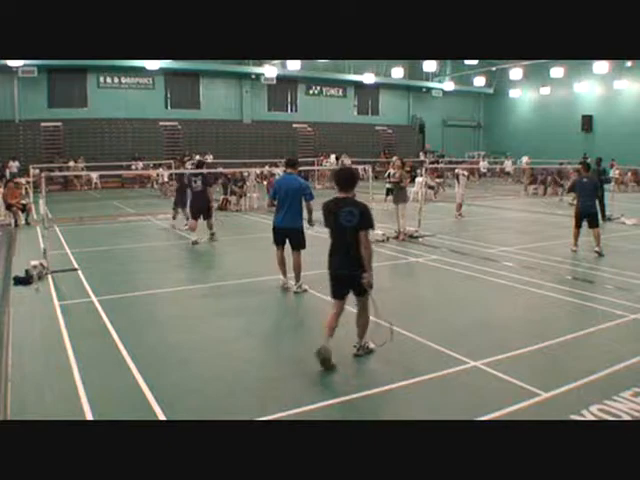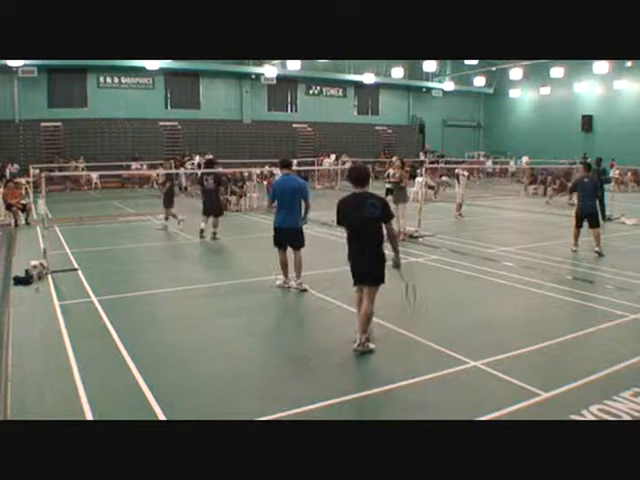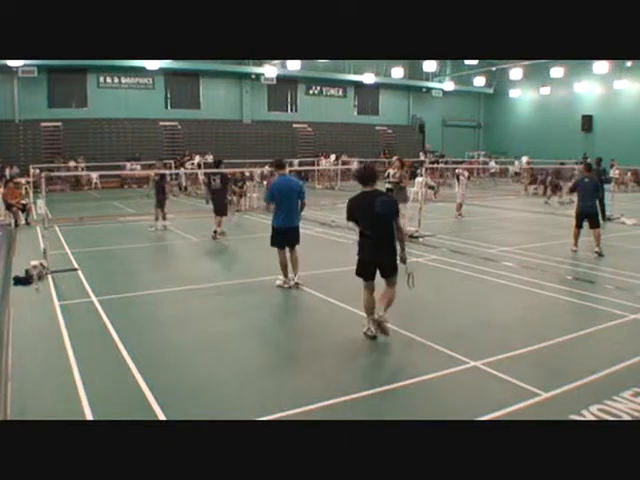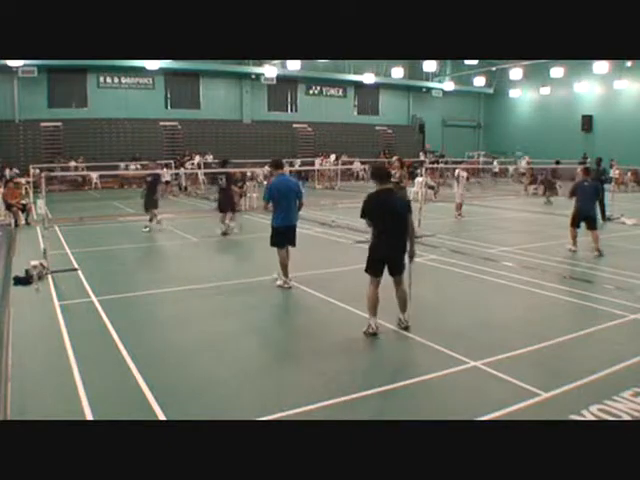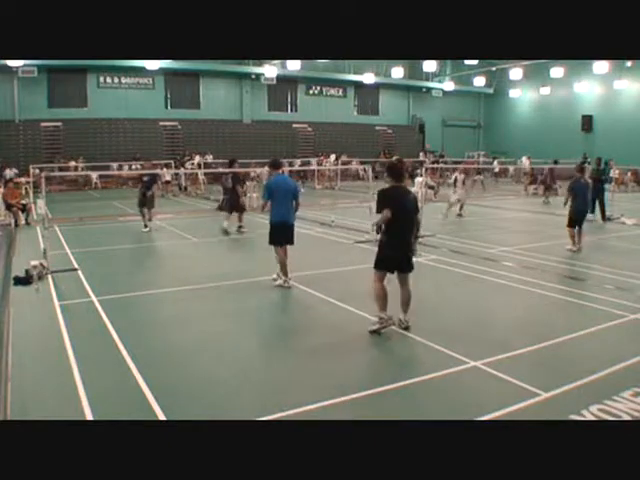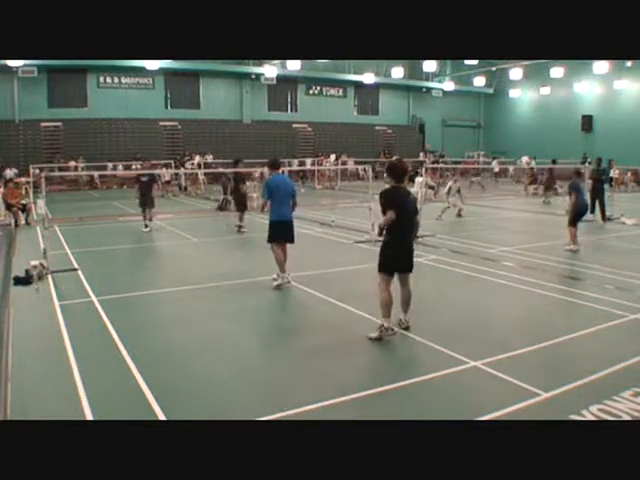
dt=0.3s
person 1, frame 1
left shoulder: (328, 207)
right shoulder: (360, 209)
right elbow: (365, 242)
right wrist: (368, 271)
left hip: (336, 265)
right hip: (356, 266)
left knee: (337, 308)
right knee: (363, 305)
left ankle: (325, 344)
right ankle: (361, 345)
person 1, frame 2
left shoulder: (343, 203)
right shoulder: (379, 202)
left elbow: (346, 228)
right elbow: (391, 232)
right wrist: (397, 254)
left hip: (355, 255)
right hip: (374, 256)
left knee: (360, 292)
right knee: (369, 297)
left ankle: (363, 332)
right ankle: (361, 341)
person 1, frame 3
left shoulder: (354, 202)
right shoulder: (389, 200)
left elbow: (357, 225)
right elbow: (398, 228)
right wrist: (403, 250)
left hip: (366, 251)
right hip: (387, 251)
left knee: (368, 289)
right knee: (391, 286)
left ankle: (371, 325)
right ankle: (382, 315)
person 1, frame 4
left shoulder: (372, 198)
right shoulder: (402, 197)
left elbow: (369, 223)
right elbow: (410, 225)
right wrist: (412, 247)
left hip: (379, 246)
right hip: (398, 247)
left knee: (373, 285)
right knee: (399, 283)
left ankle: (372, 323)
right ankle: (403, 318)
person 1, frame 5
left shoulder: (385, 193)
right shoulder: (411, 195)
left elbow: (387, 215)
right elbow: (417, 222)
left wrist: (378, 224)
right wrist: (413, 242)
left hip: (389, 243)
right hip: (406, 245)
left knee: (378, 279)
right knee: (404, 282)
left ankle: (383, 317)
right ankle: (404, 319)
person 1, frame 6
left shoulder: (387, 193)
right shoulder: (410, 195)
left elbow: (391, 216)
right elbow: (416, 222)
left wrist: (381, 226)
left hip: (392, 245)
right hip: (407, 245)
left knee: (383, 285)
right knee: (405, 282)
left ankle: (386, 326)
right ankle: (404, 319)
person 2, frame 1
left shoulder: (278, 182)
right shoulder: (302, 184)
left elbow: (270, 203)
right elbow: (309, 206)
right wrist: (310, 219)
left hip: (279, 222)
right hip: (295, 223)
left knee: (280, 249)
right knee: (296, 252)
left ankle: (284, 279)
right ankle: (298, 284)
person 2, frame 2
left shoulder: (276, 184)
right shoulder: (301, 183)
left elbow: (270, 204)
right elbow: (307, 204)
right wrist: (304, 217)
left hip: (280, 223)
right hip: (295, 222)
left knee: (282, 251)
right knee: (297, 251)
left ankle: (286, 280)
right ankle: (298, 281)
person 2, frame 3
left shoulder: (273, 185)
right shoulder: (297, 183)
left elbow: (268, 206)
right elbow: (303, 203)
left wrist: (269, 205)
left hip: (279, 223)
right hip: (293, 222)
left knee: (281, 251)
right knee: (293, 249)
left ankle: (286, 280)
right ankle: (296, 276)
person 2, frame 4
left shoulder: (272, 184)
right shoulder: (294, 182)
left elbow: (266, 205)
right elbow: (301, 203)
left wrist: (267, 207)
left hip: (278, 221)
right hip: (291, 221)
left knee: (281, 250)
right knee: (286, 248)
left ankle: (286, 280)
right ankle: (284, 273)
person 2, frame 5
left shoulder: (270, 182)
right shoulder: (292, 182)
left elbow: (265, 203)
right elbow: (297, 203)
left wrist: (263, 208)
left hip: (277, 219)
right hip: (289, 219)
left knee: (279, 248)
right knee: (284, 247)
left ankle: (286, 279)
right ankle: (282, 273)
person 2, frame 6
left shoulder: (270, 181)
right shoulder: (288, 180)
left elbow: (266, 201)
right elbow: (294, 202)
left wrist: (262, 209)
left hip: (276, 218)
right hip: (288, 218)
left knee: (275, 246)
right knee: (283, 245)
left ankle: (284, 275)
right ankle: (282, 273)
